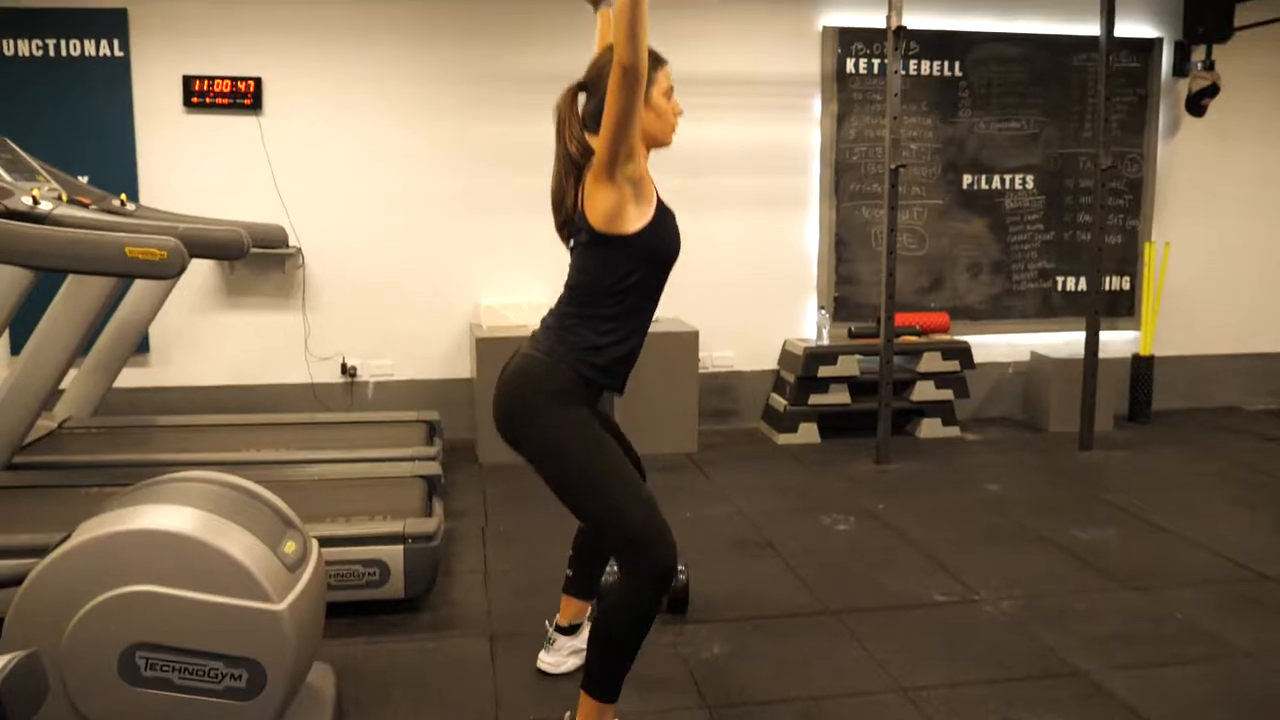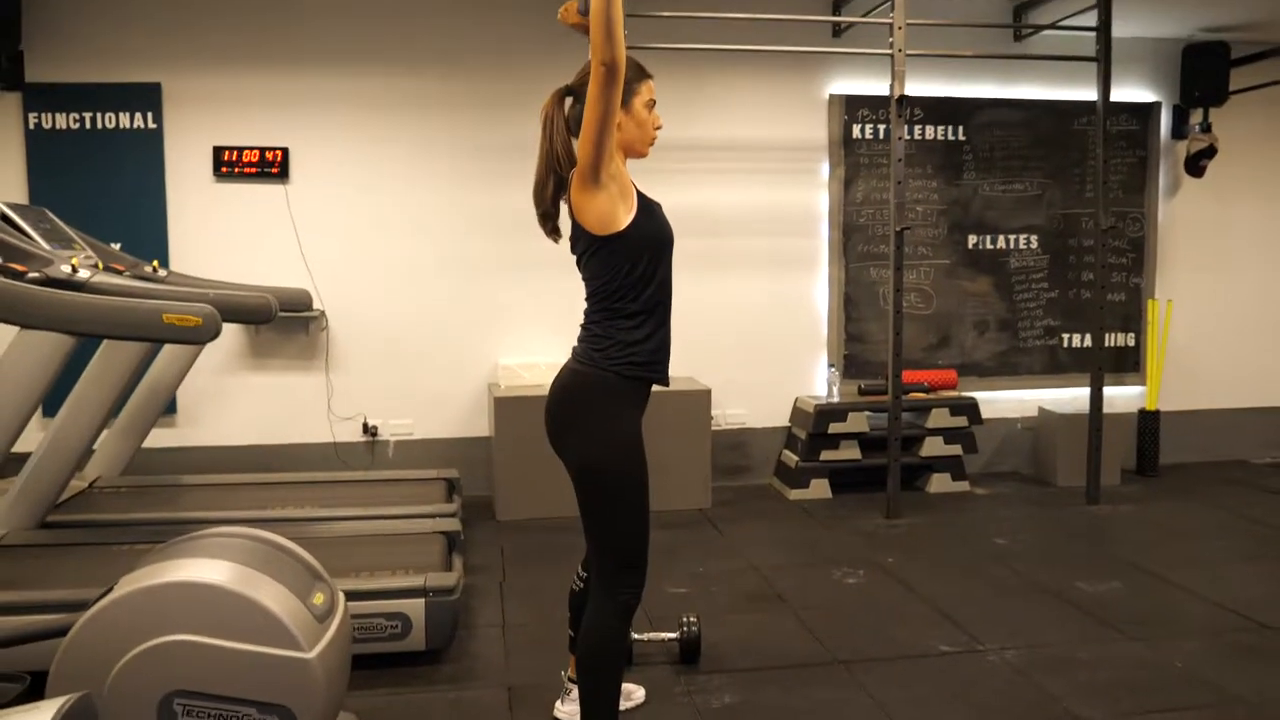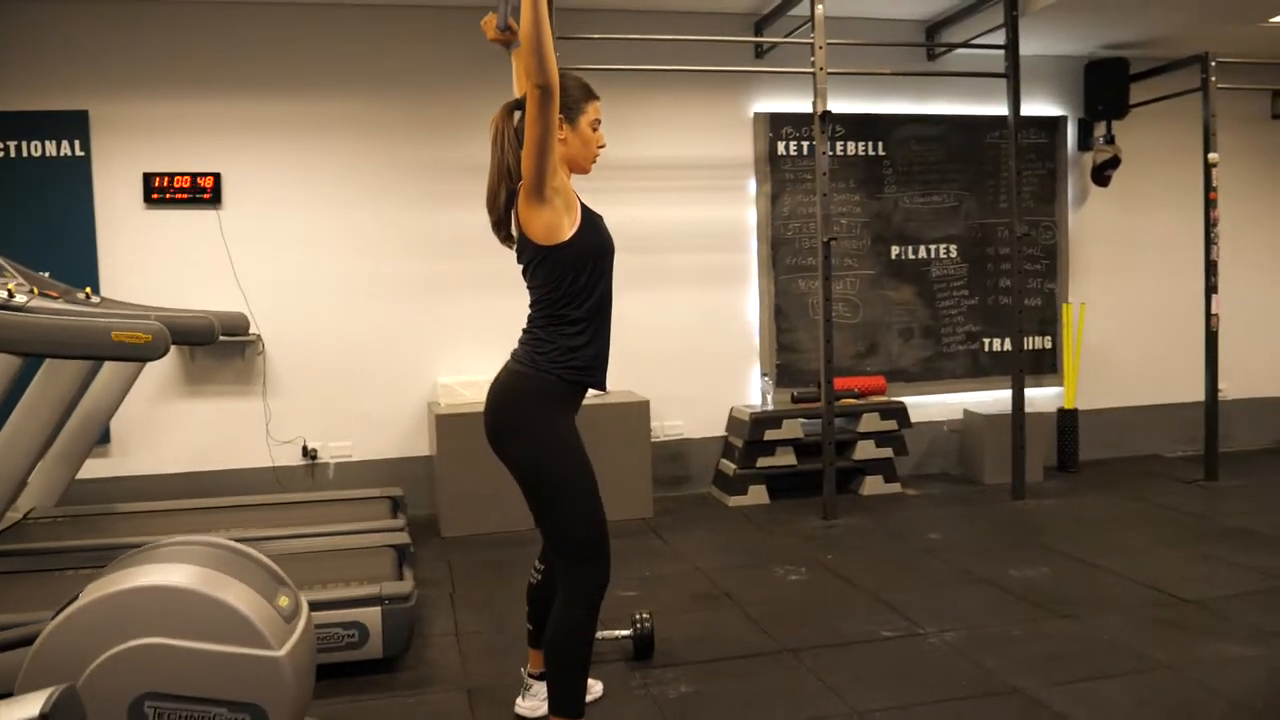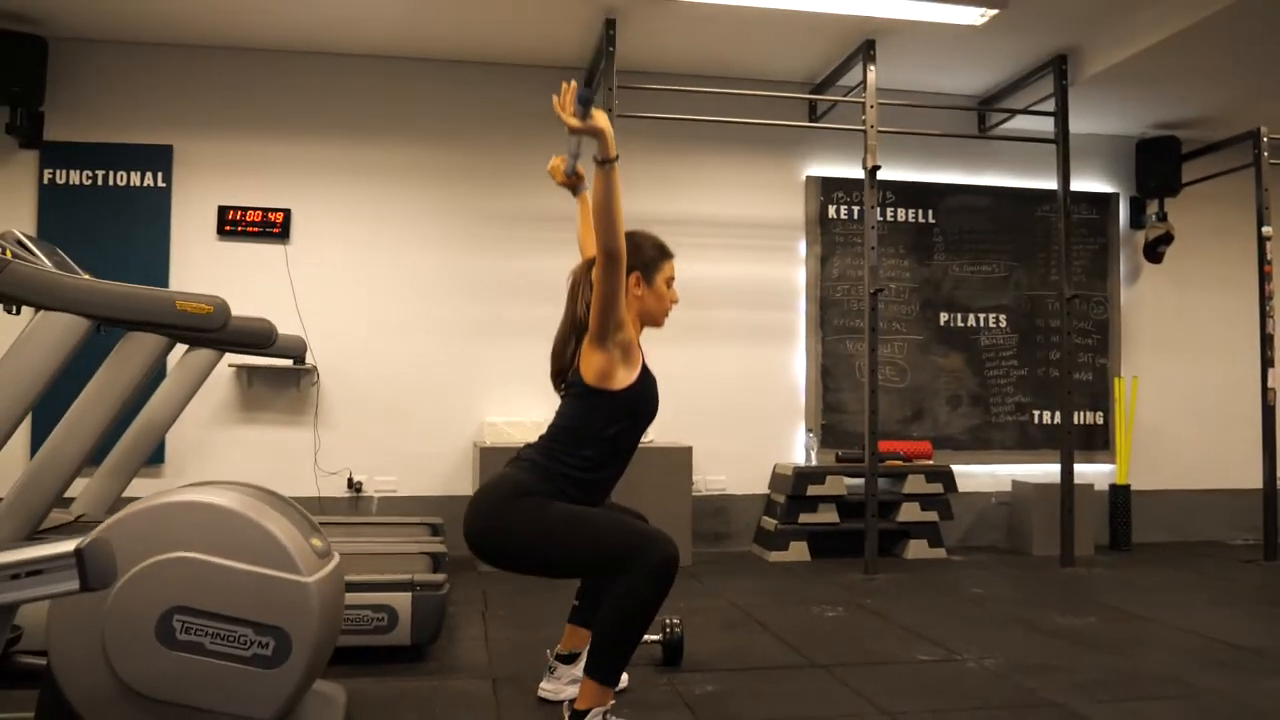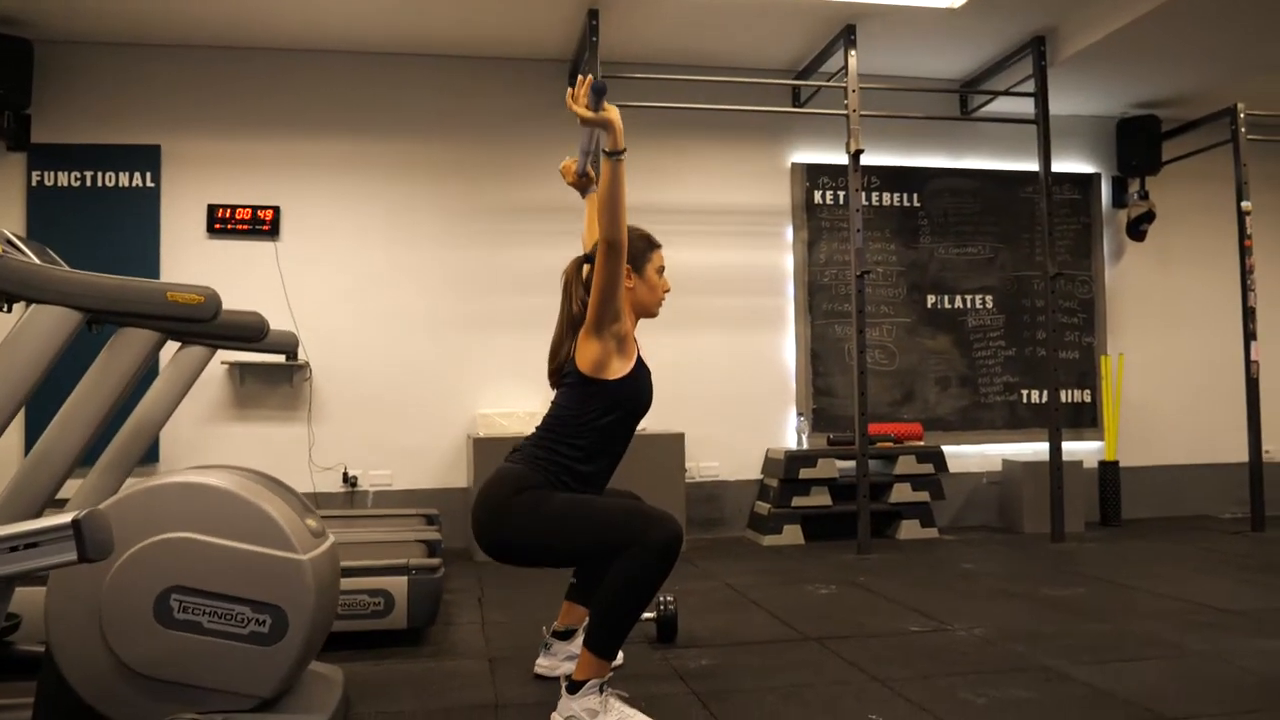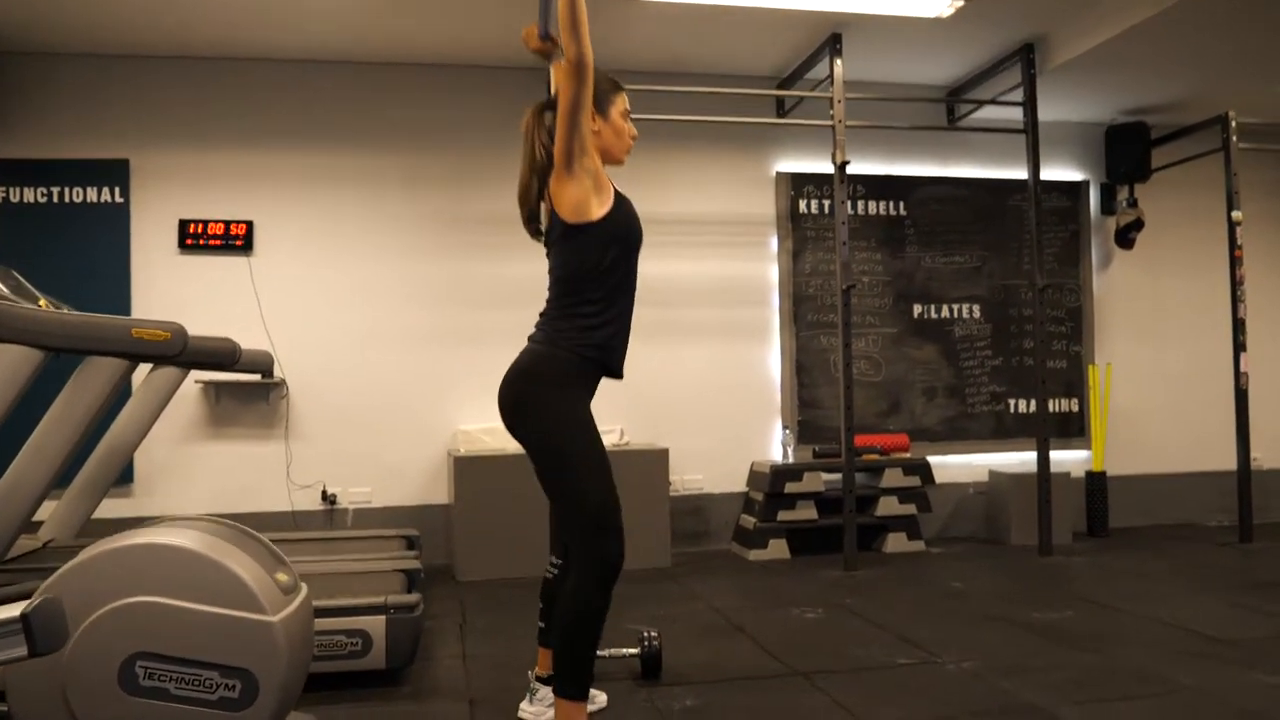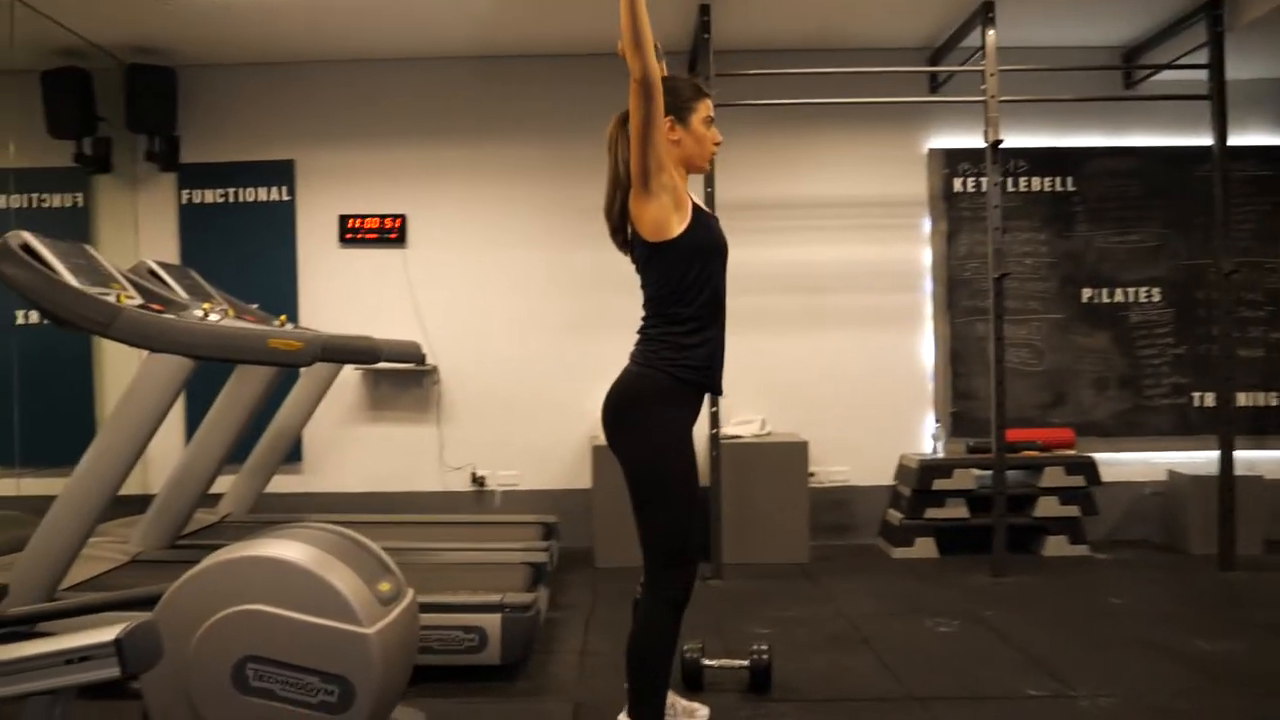
dt=0.7s
person 1, frame 1
left shoulder: (608, 161)
right shoulder: (619, 175)
left elbow: (615, 62)
right elbow: (624, 60)
left hip: (556, 386)
right hip: (546, 396)
left knee: (622, 485)
right knee: (652, 556)
left ankle: (568, 633)
person 1, frame 2
left shoulder: (607, 178)
right shoulder: (598, 182)
left elbow: (605, 74)
right elbow: (606, 68)
left hip: (601, 394)
right hip: (599, 401)
left knee: (606, 559)
right knee: (619, 577)
person 1, frame 3
left shoulder: (549, 191)
right shoulder: (547, 193)
left elbow: (537, 93)
right elbow: (544, 89)
left hip: (532, 399)
right hip: (534, 404)
left knee: (565, 547)
right knee: (587, 565)
person 1, frame 4
left shoulder: (610, 335)
right shoulder: (614, 343)
left elbow: (597, 251)
right elbow: (609, 254)
left wrist: (578, 190)
right wrist: (604, 151)
left hip: (525, 500)
right hip: (510, 513)
left knee: (627, 534)
right knee: (654, 556)
left ankle: (567, 663)
person 1, frame 5
left shoulder: (606, 329)
right shoulder: (608, 335)
left elbow: (602, 246)
right elbow: (609, 245)
left wrist: (589, 191)
right wrist: (613, 143)
left hip: (527, 494)
right hip: (514, 506)
left knee: (624, 517)
right knee: (657, 534)
left ankle: (563, 641)
person 1, frame 6
left shoulder: (581, 179)
right shoulder: (579, 174)
left elbow: (570, 75)
right elbow: (579, 65)
left hip: (550, 384)
right hip: (550, 386)
left knee: (579, 538)
right knee: (599, 548)
person 1, frame 7
left shoulder: (668, 191)
right shoulder: (656, 190)
left elbow: (657, 91)
right elbow: (644, 86)
left hip: (661, 400)
right hip: (654, 403)
left knee: (672, 564)
right knee: (670, 571)
